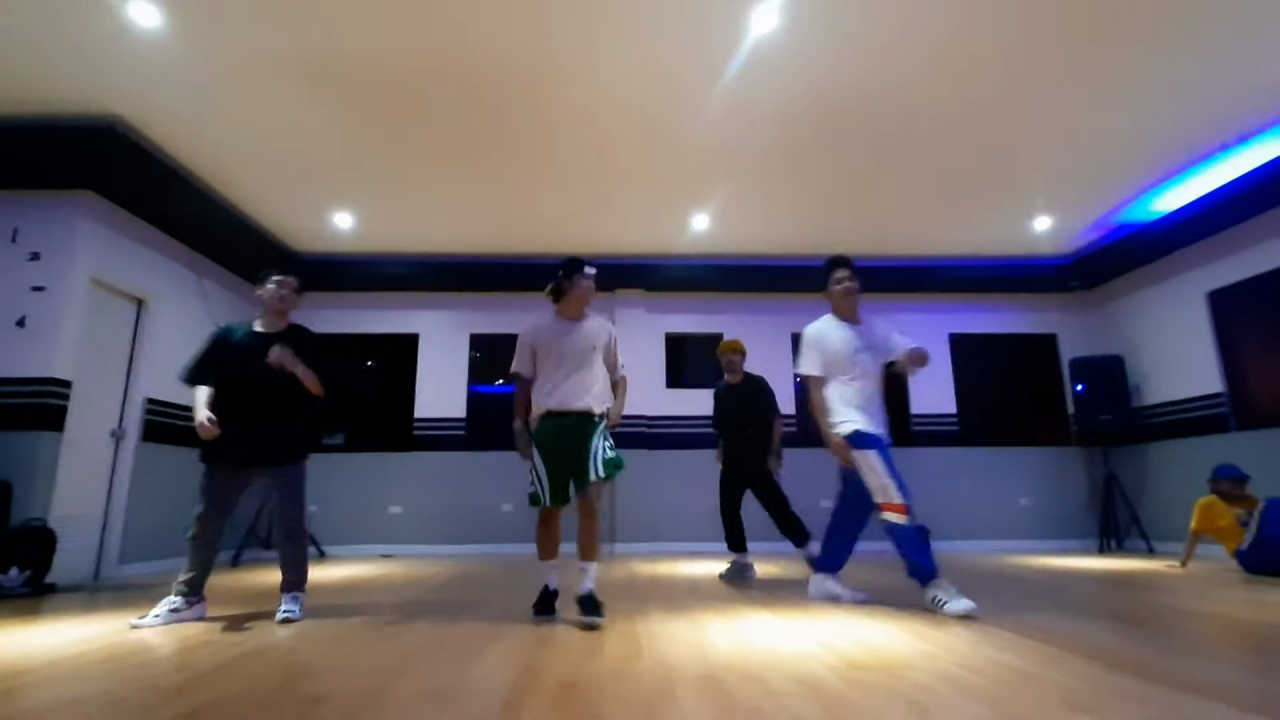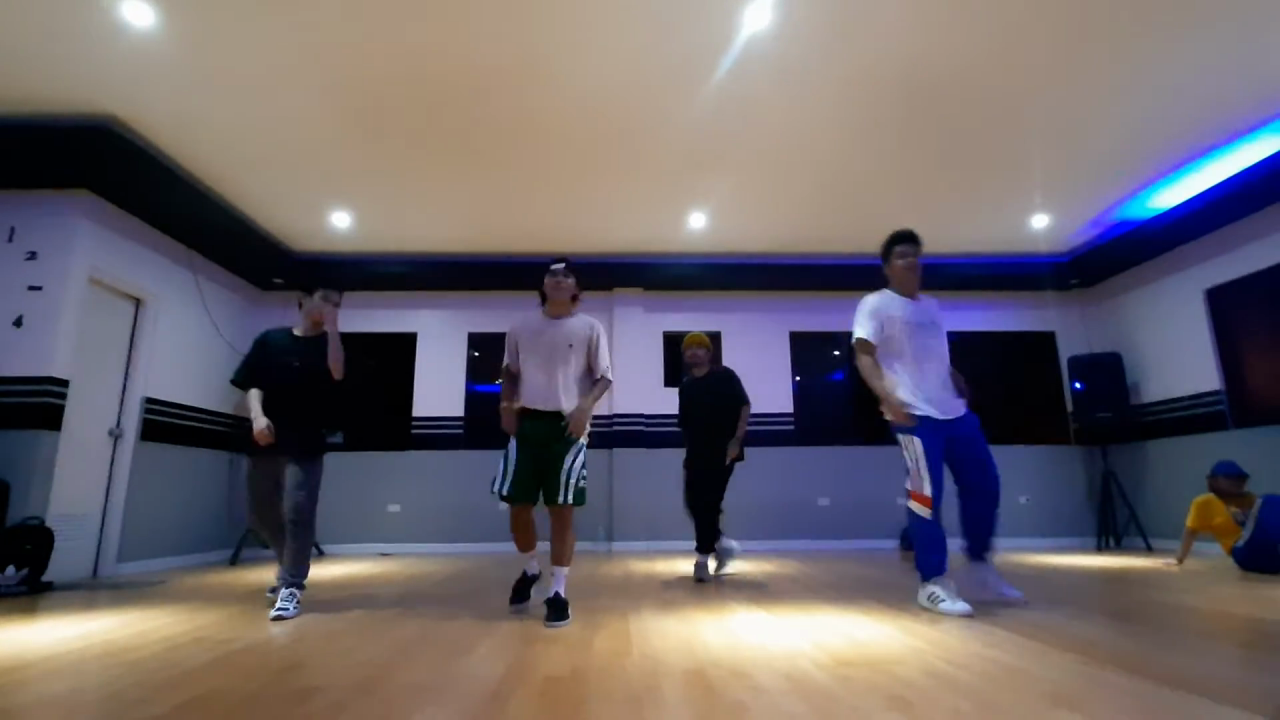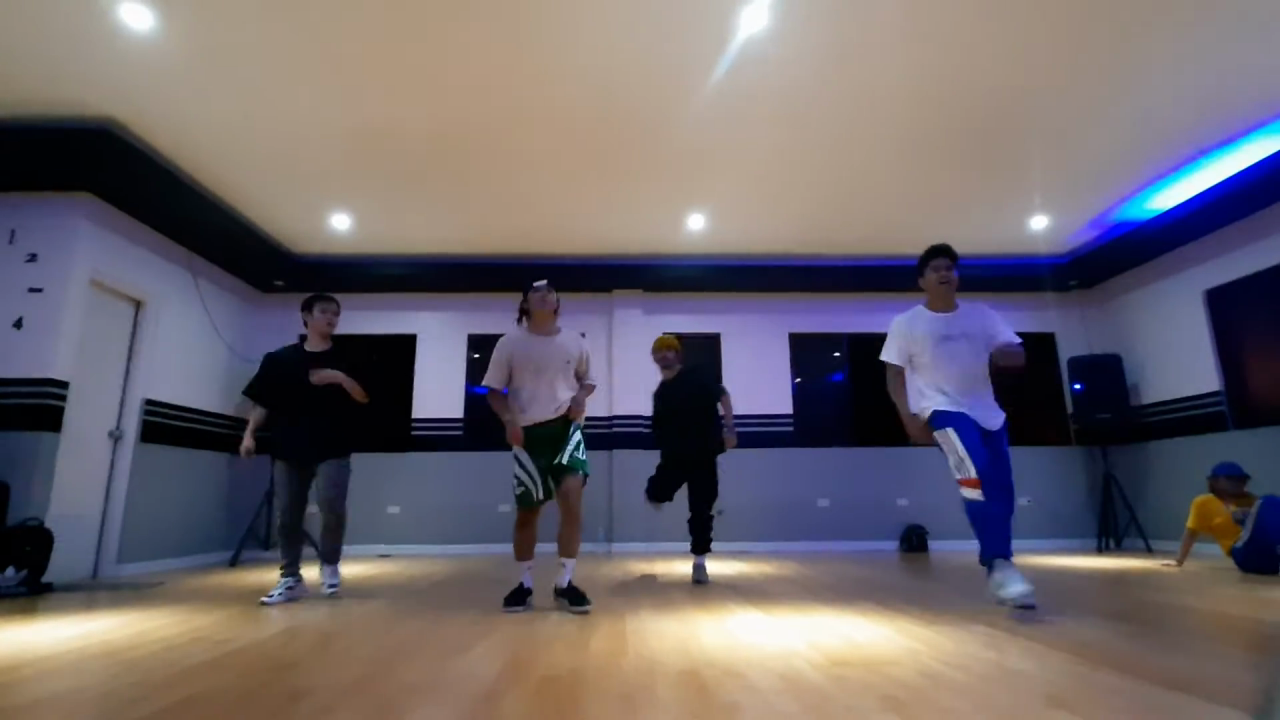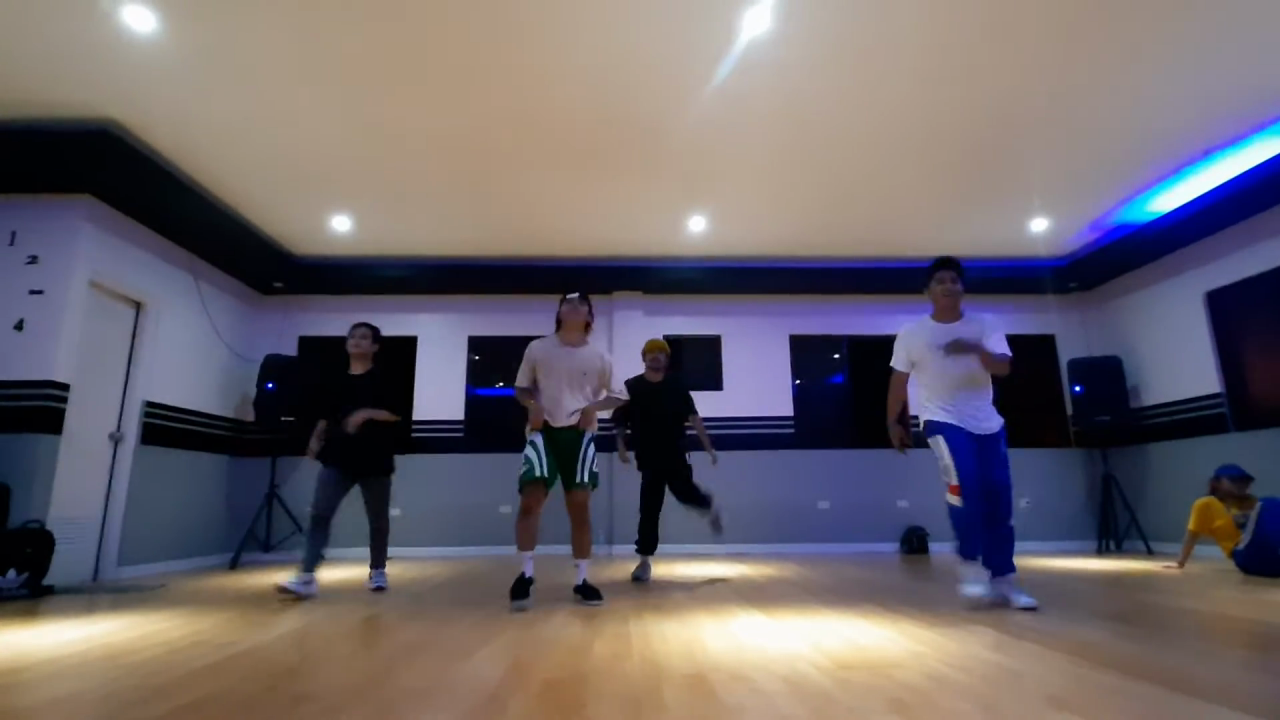
dt=0.4s
person 1, frame 1
left shoulder: (873, 328)
right shoulder: (817, 334)
left elbow: (905, 360)
right elbow: (815, 388)
left wrist: (916, 355)
right wrist: (831, 434)
left hip: (873, 428)
right hip: (853, 430)
left knee: (853, 509)
right knee: (894, 502)
left ankle: (823, 577)
right ankle: (933, 586)
person 1, frame 2
left shoulder: (930, 307)
right shoulder: (875, 305)
right elbow: (863, 354)
left wrist: (956, 378)
right wrist: (886, 394)
left hip: (953, 410)
right hip: (914, 412)
left knee: (983, 483)
right knee: (926, 492)
left ankle: (979, 563)
right ankle: (933, 583)
person 1, frame 3
left shoulder: (981, 316)
right shoulder: (907, 323)
left elbow: (1017, 355)
right elbow: (894, 376)
left wrist: (1007, 353)
right wrist: (909, 415)
left hip: (988, 415)
right hip: (943, 413)
left knee: (1001, 495)
right knee: (976, 478)
left ankle: (997, 570)
right ankle: (1002, 566)
person 1, frame 4
left shoulder: (984, 326)
right shoulder: (912, 333)
left elbow: (1002, 367)
right elbow: (899, 379)
left wrist: (975, 350)
right wrist: (893, 421)
left hip: (986, 425)
right hip: (942, 422)
left knee: (998, 499)
right knee: (964, 483)
left ankle: (1002, 577)
right ankle: (970, 566)
person 2, frame 1
left shoulder: (604, 330)
right shoulder: (535, 333)
left elbow: (618, 374)
right elbow: (523, 380)
left wrist: (618, 405)
right wrist: (520, 426)
left hip: (590, 420)
right hip: (549, 424)
left knee: (589, 500)
right knee: (549, 508)
left ankle: (588, 591)
right ankle: (550, 586)
person 2, frame 2
left shoulder: (590, 329)
right shoulder: (522, 329)
left elbow: (603, 378)
right elbow: (511, 372)
left wrist: (584, 408)
right wrist: (507, 406)
left hip: (568, 425)
right hip: (527, 421)
left knee: (562, 509)
right knee: (519, 505)
left ankle: (558, 594)
right ankle: (529, 570)
person 2, frame 3
left shoulder: (575, 343)
right shoulder: (509, 344)
left elbow: (588, 380)
right elbow: (494, 389)
left wrist: (581, 397)
right wrist: (509, 420)
left hip: (566, 427)
right hip: (528, 432)
left knee: (571, 499)
right knee: (527, 510)
left ankle: (565, 582)
right ankle: (524, 584)
person 2, frame 4
left shoulder: (598, 357)
right shoulder: (537, 349)
left elbow: (618, 396)
right elbow: (522, 387)
left wrist: (595, 406)
right wrist: (532, 405)
left hip: (579, 435)
right hip: (543, 431)
left knee: (578, 504)
right knee: (531, 498)
left ankle: (581, 580)
right ankle: (526, 573)
person 3, frame 1
left shoulder: (305, 342)
right shoulder: (228, 337)
left elbow: (319, 390)
right elbow: (204, 379)
left wrist: (293, 366)
right wrist: (201, 409)
left hip: (285, 449)
right hip: (231, 447)
left knee: (290, 522)
right knee: (206, 519)
left ankle: (292, 593)
right ankle: (188, 597)
person 3, frame 2
left shoulder: (331, 344)
right shoulder: (269, 340)
left elbow: (337, 373)
right elbow: (252, 383)
left wrist: (331, 328)
right wrist: (257, 415)
left hip: (304, 443)
right hip: (266, 441)
left knee: (298, 513)
right knee: (262, 514)
left ankle: (291, 588)
right ankle: (286, 574)
person 3, frame 3
left shoulder: (344, 360)
right shoulder: (282, 358)
left elbow: (362, 398)
right elbow: (262, 399)
left wrist: (341, 378)
right wrist: (250, 432)
left hip: (333, 449)
right hip: (291, 449)
left knee: (332, 505)
right knee: (288, 513)
left ankle: (330, 566)
right ankle: (290, 579)
person 3, frame 4
left shoulder: (383, 380)
right shoulder: (337, 382)
left elbow: (395, 415)
right elbow: (326, 415)
left wrist: (365, 414)
right wrist: (316, 437)
left hip: (373, 460)
right hip: (336, 459)
left knee: (378, 518)
right knee: (320, 511)
left ankle: (378, 570)
right ankle: (306, 576)
person 4, frame 1
left shoulder: (757, 385)
right shoulder: (719, 392)
left elbow: (776, 419)
left wrist: (774, 453)
right wrist: (721, 449)
left hip: (758, 458)
right hip: (733, 459)
left knee: (777, 507)
right knee: (729, 509)
left ankle: (808, 550)
right ankle: (741, 561)
person 4, frame 2
left shoulder: (725, 377)
right shoulder: (686, 387)
left elbow: (744, 408)
left wrist: (736, 441)
right wrist: (688, 452)
left hip: (723, 452)
right hip: (697, 453)
left knee: (707, 503)
right knee: (694, 502)
left ankle: (702, 558)
right ankle: (723, 544)
person 4, frame 3
left shoulder: (697, 377)
right shoulder: (660, 392)
left elbow: (723, 396)
left wrist: (729, 429)
right wrist: (664, 452)
left hip: (703, 452)
right hip: (674, 454)
left knee: (701, 507)
right knee: (656, 490)
left ankle: (699, 561)
person 4, frame 4
left shoulder: (676, 387)
right shoulder: (631, 387)
left elbow: (692, 417)
right elbow: (619, 421)
left wrist: (708, 445)
right wrist: (621, 445)
left hip: (674, 451)
right hip: (649, 455)
left knee: (685, 492)
right knee: (649, 508)
left ankle: (710, 509)
right ankle: (644, 560)
